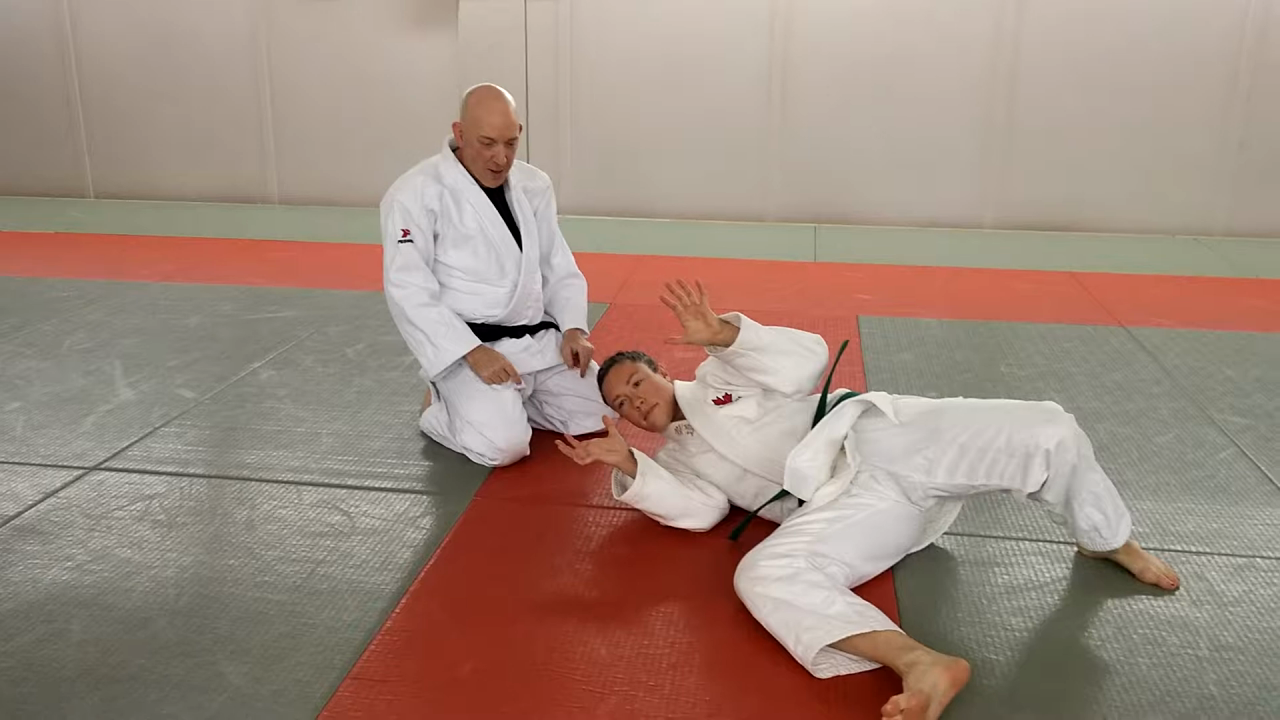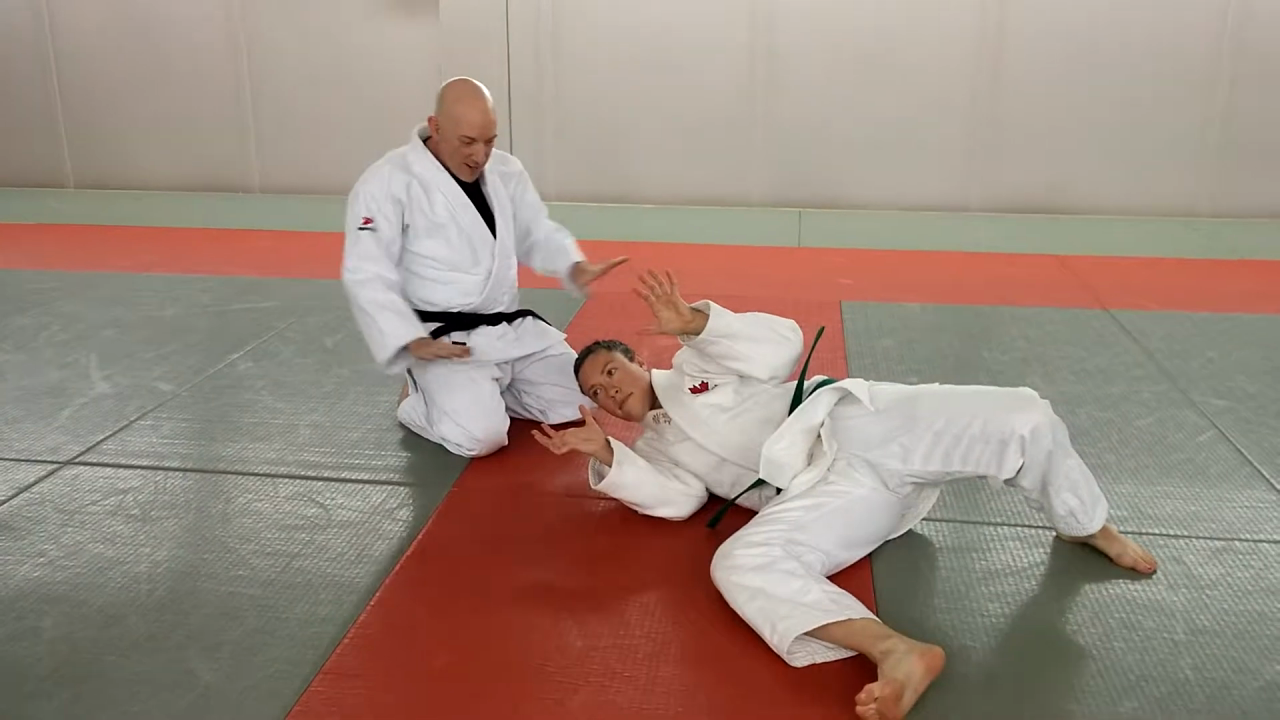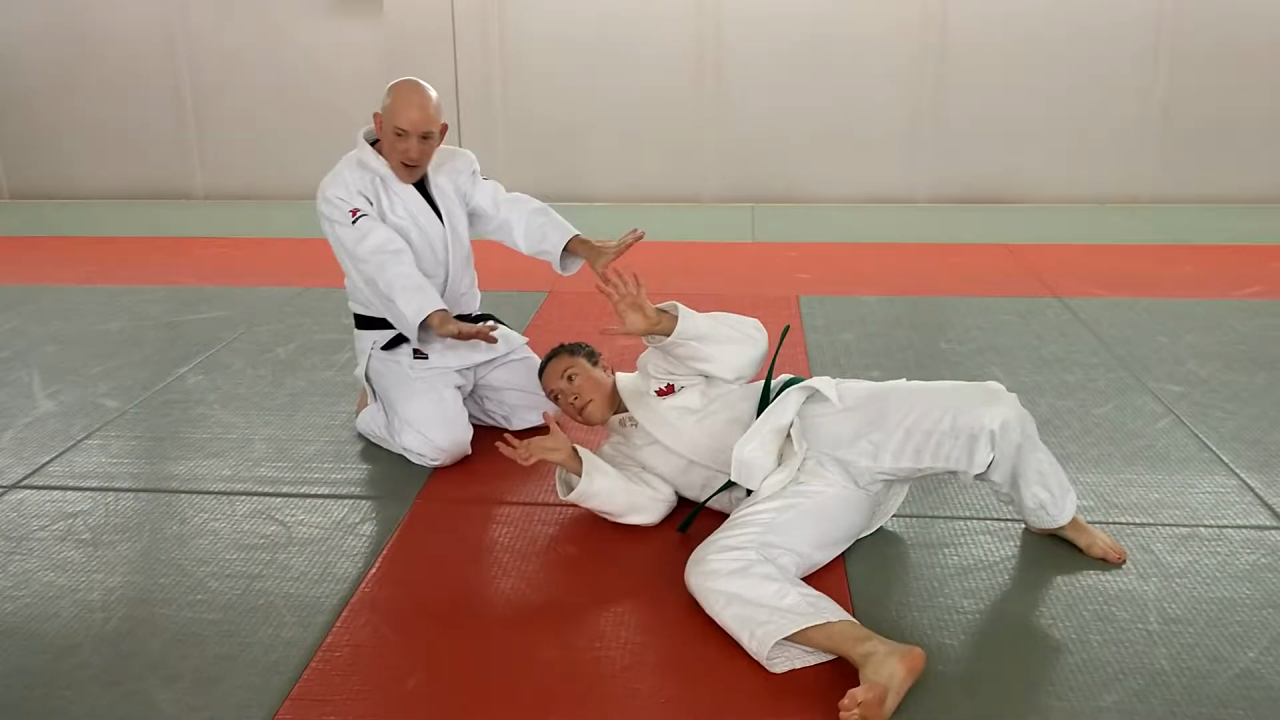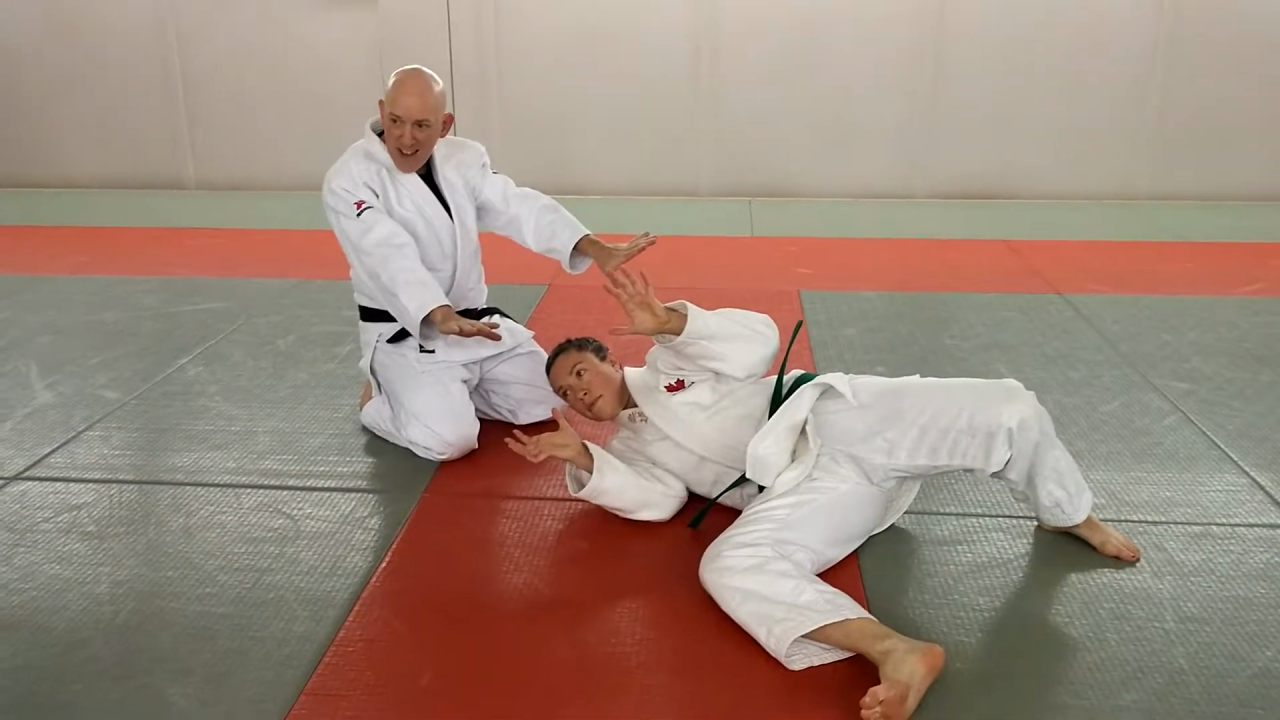
dt=0.5s
person 1, frame 1
left shoulder: (717, 376)
right shoulder: (676, 458)
left elbow: (805, 359)
right elbow: (696, 509)
left wrist: (723, 333)
right wrist: (627, 465)
left hip: (882, 435)
right hip: (841, 499)
left knee: (1044, 430)
right knee: (763, 577)
left ankle: (1109, 543)
right ankle: (924, 665)
person 1, frame 2
left shoulder: (696, 362)
right shoulder: (656, 447)
left elbow: (779, 344)
right elbow: (675, 497)
left wrist: (694, 323)
right wrist: (603, 455)
left hip: (859, 423)
right hip: (820, 486)
left knee: (1021, 417)
right knee: (738, 566)
left ankle: (1088, 528)
right ankle: (897, 652)
person 1, frame 3
left shoulder: (659, 365)
right shoulder: (622, 451)
left elbow: (745, 344)
right elbow: (644, 503)
left wrist: (660, 323)
right wrist: (572, 464)
left hip: (828, 421)
right hip: (790, 488)
left knee: (990, 412)
right knee: (713, 570)
left ankle: (1057, 521)
right ankle: (877, 653)
person 1, frame 4
left shoulder: (670, 358)
right shoulder: (631, 445)
left elbow: (755, 342)
right elbow: (656, 497)
left wrist: (669, 321)
right wrist: (581, 459)
left hip: (839, 417)
right hip: (802, 484)
left knee: (1007, 408)
right knee: (727, 568)
left ankle: (1070, 517)
right ankle: (896, 651)
person 2, frame 1
left shoulder: (533, 185)
right shoulder: (415, 193)
left elbow: (558, 267)
right elbow: (409, 292)
left wrist: (573, 329)
right wrist: (472, 352)
left hip: (538, 340)
right hip: (468, 349)
left knee: (600, 416)
right knee: (502, 444)
left ankle: (507, 400)
right ankle: (440, 407)
person 2, frame 2
left shoulder: (505, 170)
right shoulder: (387, 182)
left elbow: (537, 232)
right elbow: (367, 275)
left wrist: (576, 268)
right wrist: (412, 342)
left hip: (512, 329)
right hip: (439, 339)
left knee: (579, 405)
right knee: (478, 437)
left ankle: (482, 391)
right ankle: (417, 398)
person 2, frame 3
left shoulder: (455, 166)
right shoulder: (343, 189)
left elbow: (510, 213)
right elbow: (386, 264)
left wrist: (584, 248)
right wrist: (439, 321)
left hip: (469, 328)
right hip: (401, 342)
left knee: (543, 408)
right knee: (442, 445)
left ankle: (449, 396)
right ankle: (378, 405)
person 2, frame 4
left shoulder: (463, 158)
right shoulder: (349, 180)
left elbow: (517, 208)
right elbow: (390, 257)
left wrist: (595, 248)
right wrist: (441, 316)
left hip: (475, 320)
right hip: (406, 335)
left knee: (548, 401)
right knee: (449, 439)
left ankle: (453, 391)
right ankle: (380, 399)
